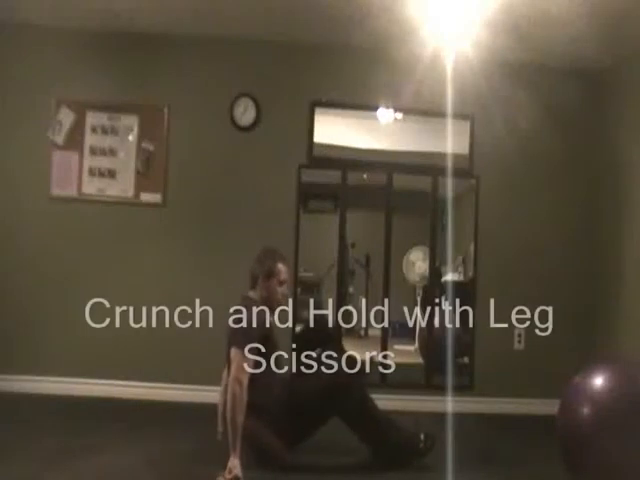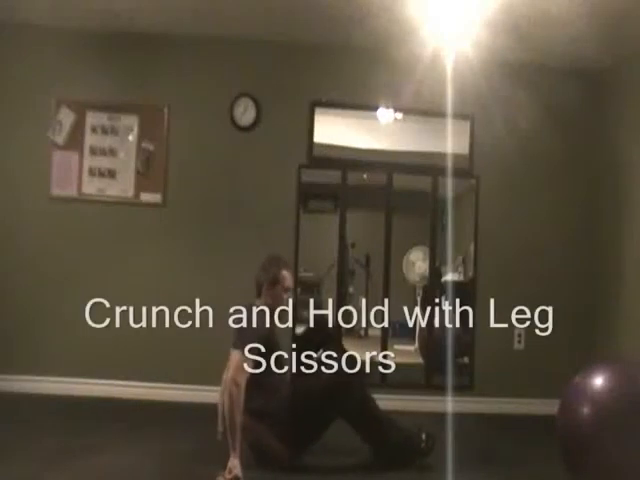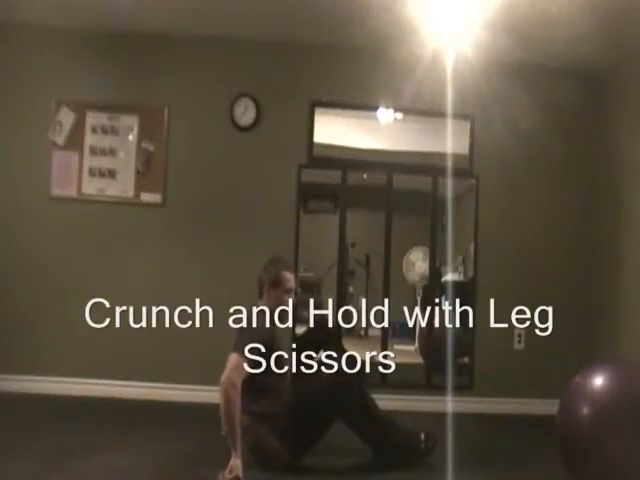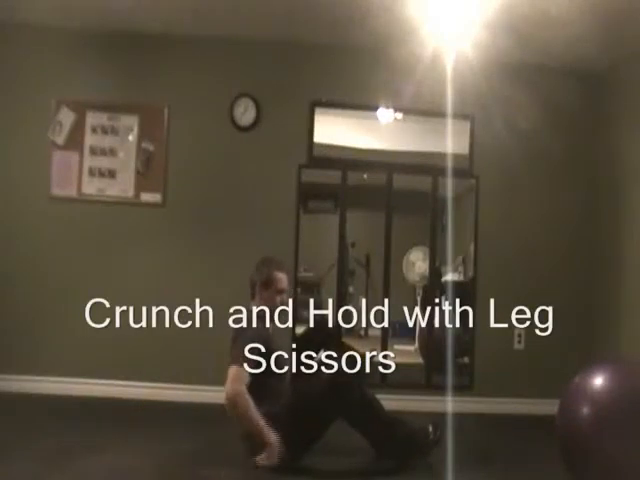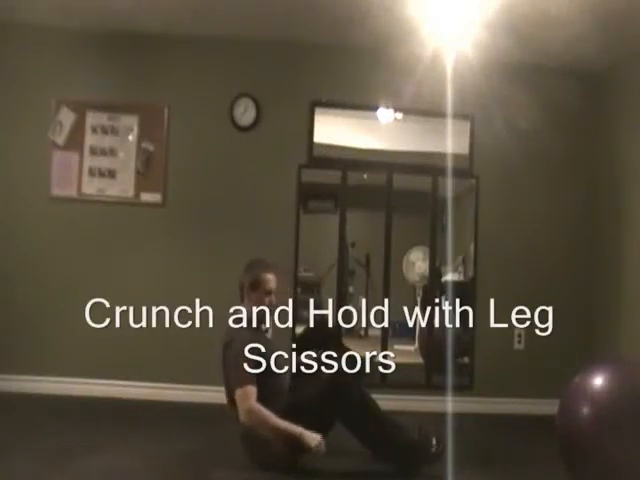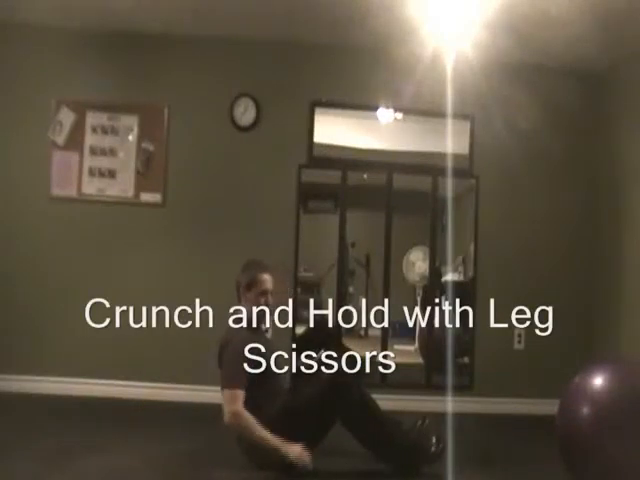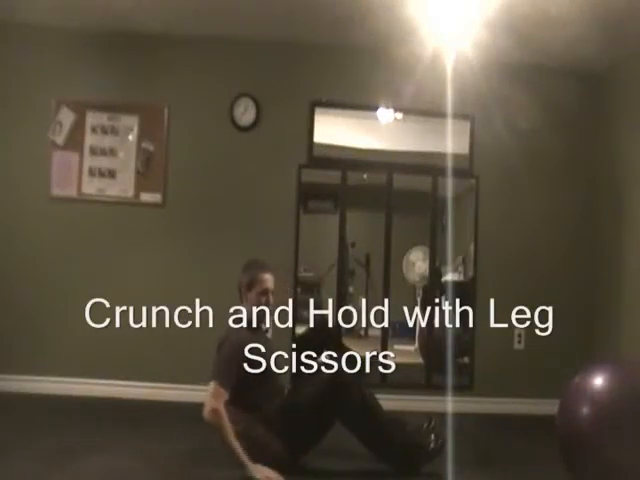
dt=0.2s
person 1, frame 1
left shoulder: (251, 313)
right shoulder: (252, 320)
left elbow: (229, 375)
right elbow: (237, 382)
left wrist: (226, 426)
right wrist: (234, 455)
left hip: (273, 413)
right hip: (269, 430)
right knee: (341, 381)
right ankle: (398, 446)
person 1, frame 2
left shoulder: (258, 321)
right shoulder: (256, 327)
left elbow: (230, 380)
right elbow: (233, 382)
right wrist: (234, 455)
left hip: (277, 419)
right hip: (275, 439)
right knee: (342, 381)
right ankle: (398, 447)
person 1, frame 3
left shoulder: (263, 324)
right shoulder: (258, 330)
right elbow: (229, 382)
right wrist: (237, 452)
left hip: (279, 421)
right hip: (275, 441)
right knee: (341, 381)
right ankle: (398, 446)
person 1, frame 4
left shoulder: (259, 329)
right shoulder: (251, 336)
right elbow: (233, 392)
right wrist: (268, 438)
left hip: (282, 418)
right hip: (277, 440)
right knee: (340, 381)
right ankle: (404, 443)
person 1, frame 5
left shoulder: (254, 330)
right shoulder: (241, 342)
right elbow: (247, 411)
right wrist: (301, 434)
left hip: (281, 420)
right hip: (273, 444)
right knee: (340, 382)
right ankle: (405, 451)
person 1, frame 6
left shoulder: (254, 332)
right shoulder: (238, 343)
right elbow: (232, 413)
right wrist: (283, 447)
left hip: (281, 419)
right hip: (270, 442)
right knee: (339, 382)
right ankle: (406, 452)
person 1, frame 7
left shoulder: (256, 332)
right shoulder: (236, 342)
right elbow: (212, 408)
left hip: (279, 423)
right hip: (271, 445)
right knee: (338, 382)
right ankle: (404, 451)
